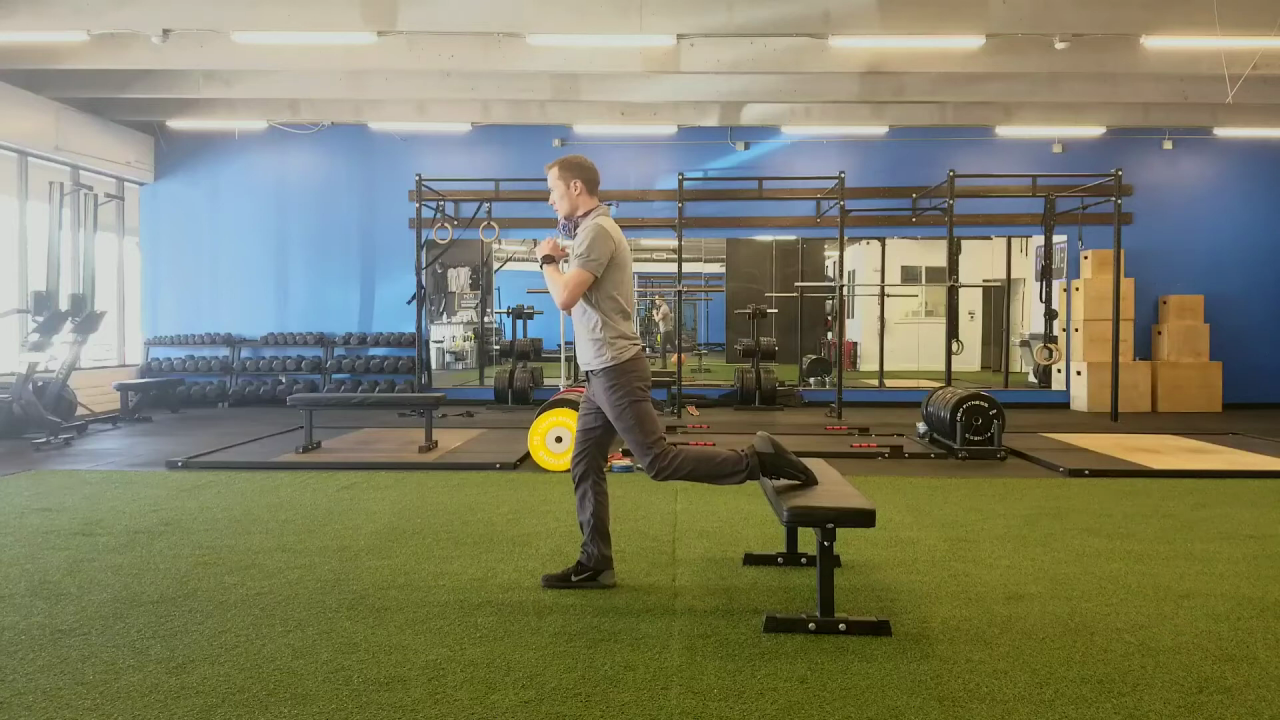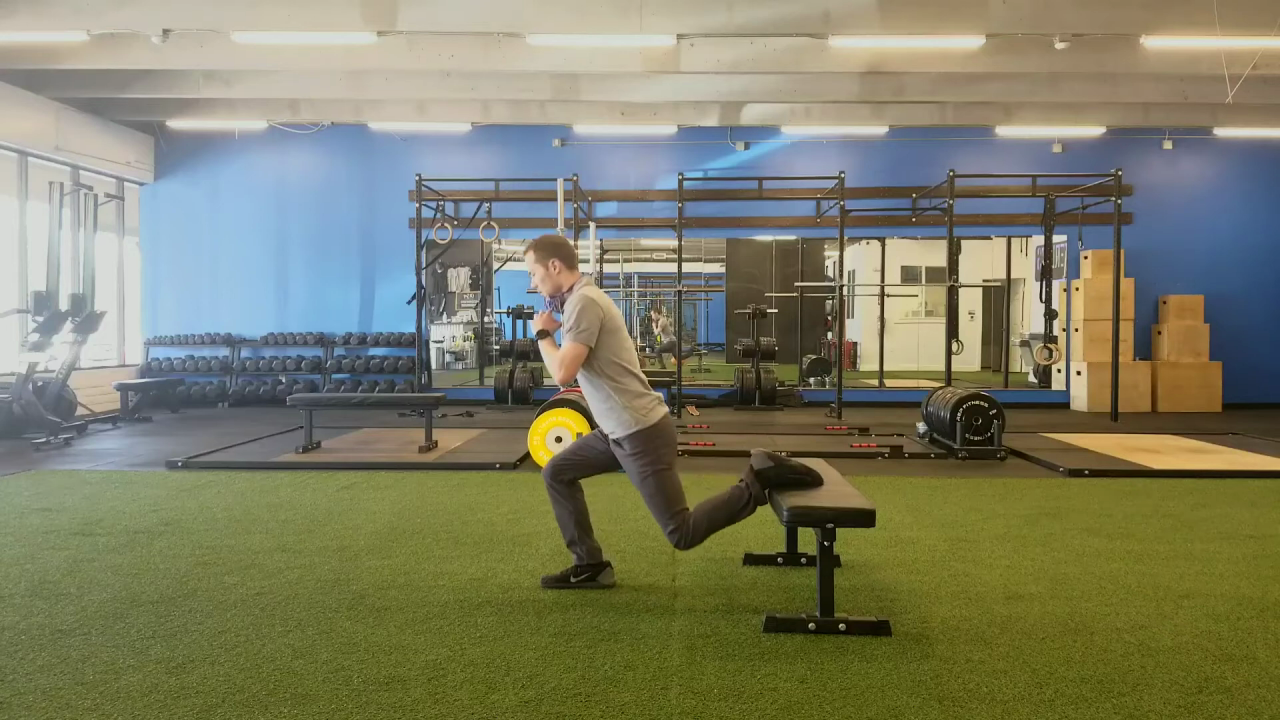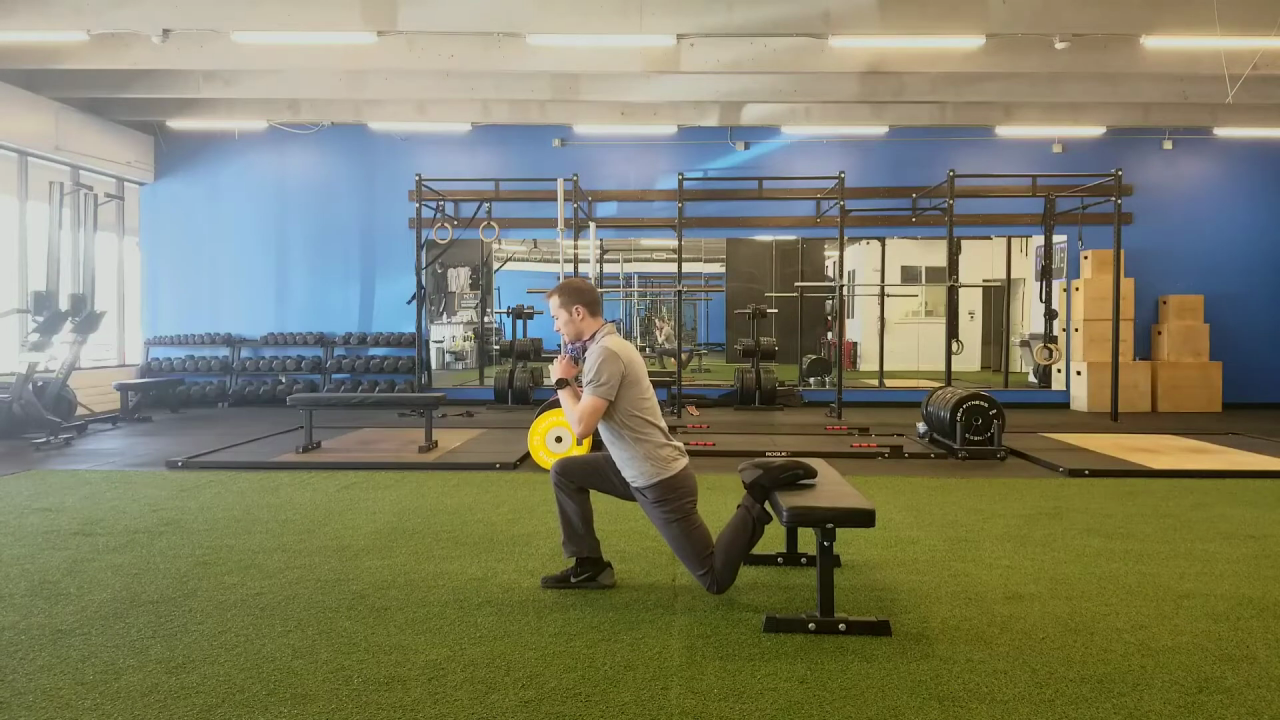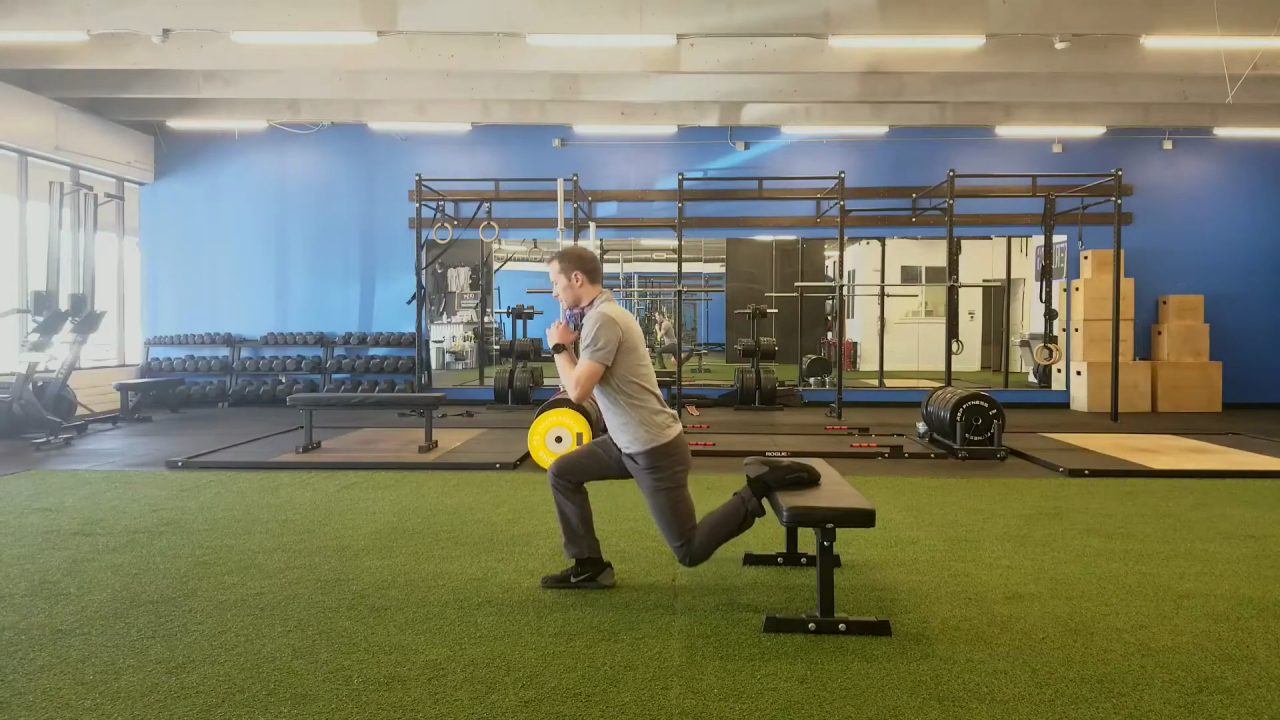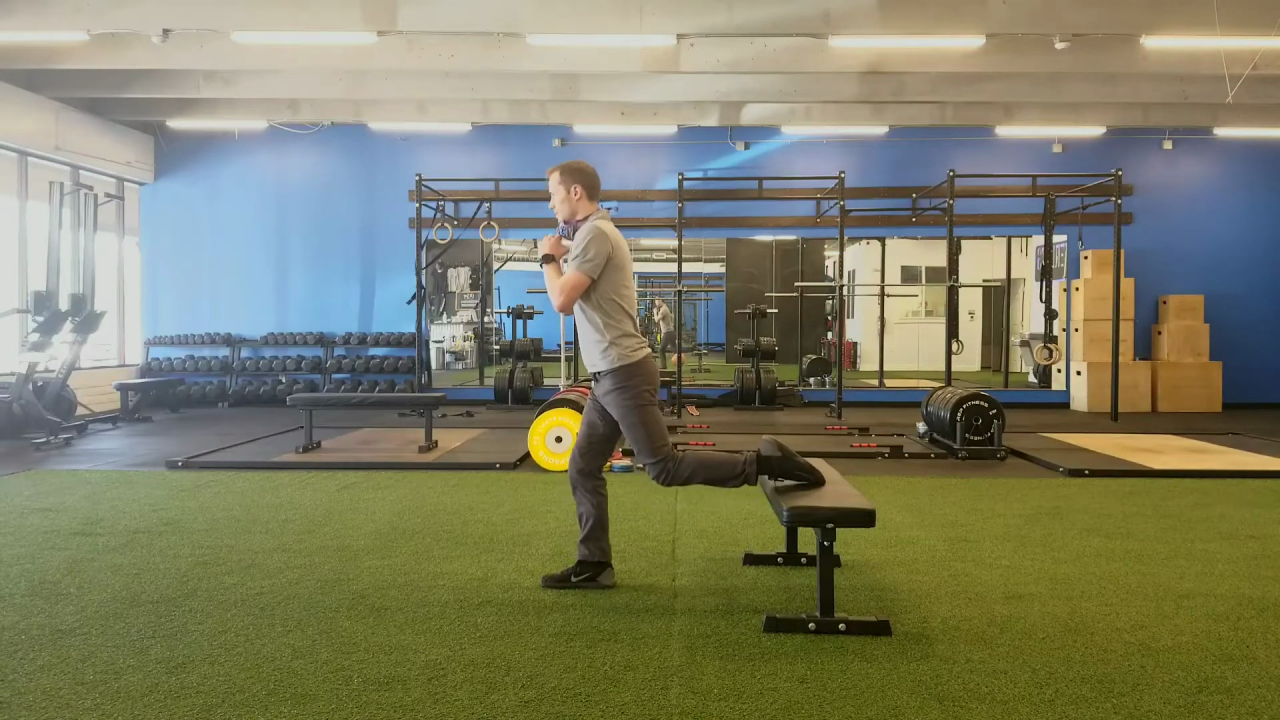
dt=0.7s
person 1, frame 1
left shoulder: (597, 230)
right shoulder: (594, 229)
left elbow: (565, 297)
left wrist: (548, 260)
right wrist: (561, 259)
left hip: (616, 370)
right hip: (603, 371)
left knee: (659, 460)
right knee: (585, 467)
left ankle: (756, 458)
right ankle: (594, 564)
person 1, frame 2
left shoulder: (582, 302)
right shoulder: (583, 298)
left elbow: (563, 374)
right elbow: (572, 370)
left wrist: (543, 334)
right wrist: (554, 334)
left hip: (640, 433)
right hip: (619, 430)
left knee: (683, 532)
right knee: (557, 473)
left ankle: (759, 480)
right ankle: (590, 565)
person 1, frame 3
left shoulder: (604, 353)
right shoulder: (609, 344)
left elbow: (582, 426)
right elbow: (590, 411)
left wrist: (562, 383)
right wrist: (571, 385)
left hip: (660, 481)
right hip: (643, 471)
left knee: (715, 577)
right knee: (565, 472)
left ankle: (759, 495)
right ankle: (590, 565)
person 1, frame 4
left shoulder: (602, 319)
right shoulder: (604, 313)
left elbow: (578, 390)
right elbow: (586, 382)
left wrist: (559, 347)
right wrist: (569, 348)
left hip: (655, 449)
right hip: (633, 442)
left knee: (689, 550)
right knee: (561, 472)
left ankle: (761, 487)
right ankle: (589, 565)
person 1, frame 5
left shoulder: (594, 233)
right shoulder: (594, 233)
left elbow: (563, 301)
left wrist: (548, 259)
right wrist: (561, 258)
left hip: (623, 373)
right hip: (609, 375)
left knee: (664, 467)
right knee: (582, 468)
left ankle: (763, 462)
right ankle: (594, 564)
